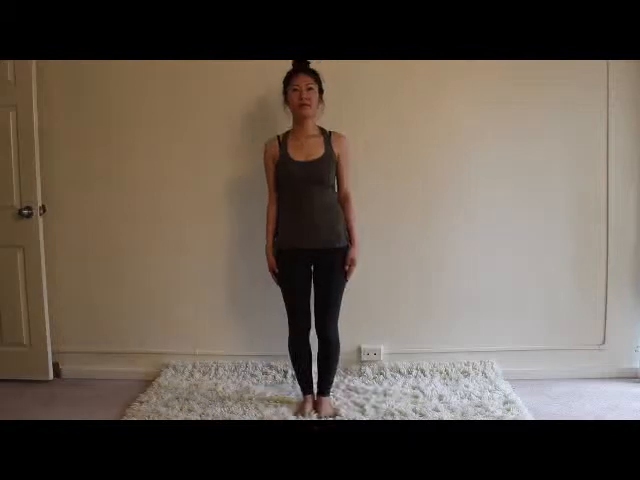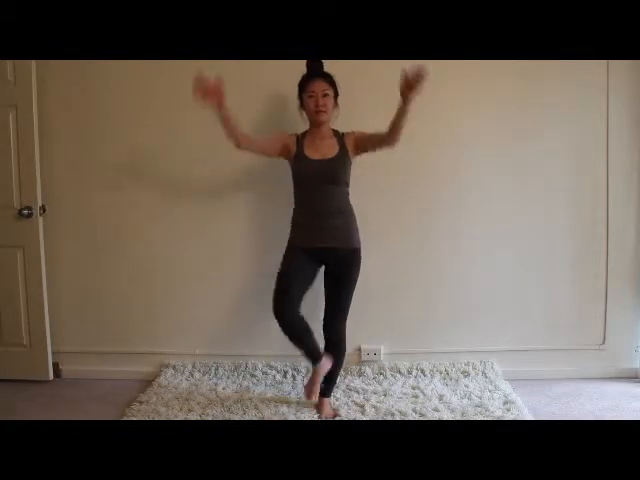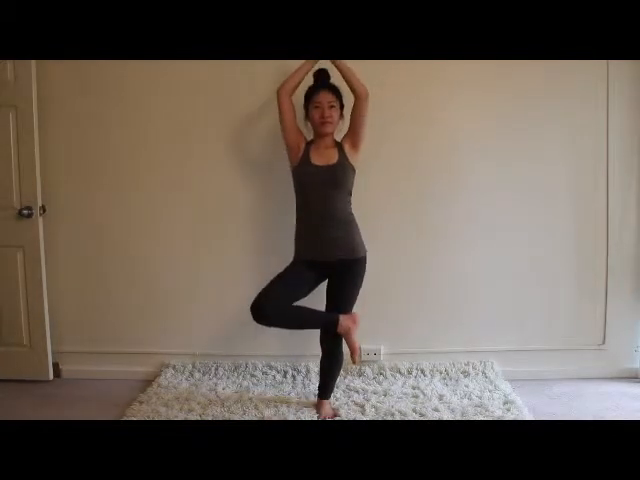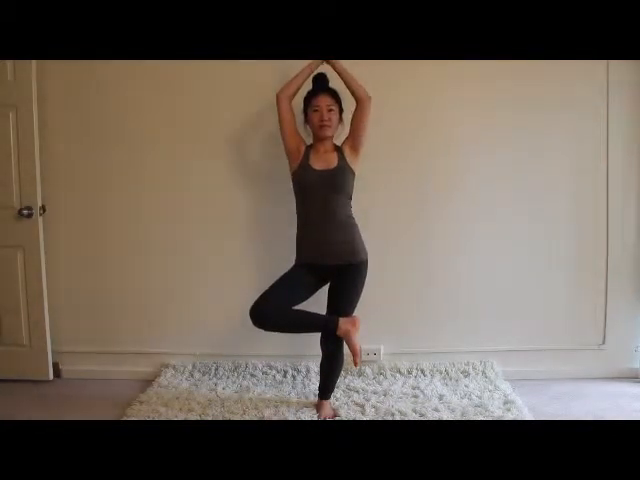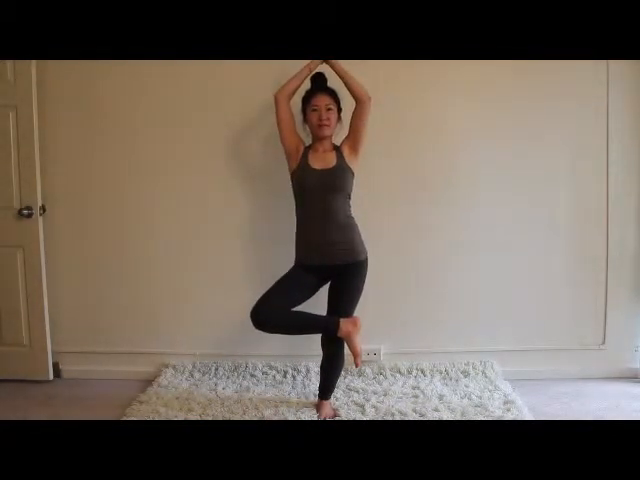
dt=0.7s
person 1, frame 1
left shoulder: (337, 143)
right shoulder: (274, 147)
left elbow: (344, 195)
right elbow: (274, 200)
left wrist: (353, 243)
right wrist: (269, 247)
left hip: (332, 245)
right hip: (291, 248)
left knee: (327, 326)
right knee: (298, 326)
left ankle: (324, 394)
right ankle: (306, 393)
person 1, frame 2
left shoulder: (351, 141)
right shoulder: (290, 143)
left elbow: (390, 138)
right elbow: (244, 142)
left wrist: (406, 100)
right wrist: (221, 108)
left hip: (345, 244)
right hip: (303, 243)
left knee: (336, 324)
right knee: (283, 307)
left ankle: (325, 396)
right ankle: (319, 360)
person 1, frame 3
left shoulder: (349, 149)
right shoulder: (298, 149)
left elbow: (363, 95)
right elbow: (283, 93)
left wrist: (334, 60)
right wrist: (312, 61)
left hip: (349, 255)
right hip: (308, 257)
left knee: (330, 337)
right knee: (262, 309)
left ankle: (324, 399)
right ankle: (341, 321)
person 1, frame 4
left shoulder: (349, 153)
right shoulder: (298, 154)
left elbow: (365, 100)
right elbow: (282, 98)
left wrist: (334, 63)
right wrist: (314, 64)
left hip: (350, 258)
right hip: (309, 261)
left knee: (331, 339)
right knee: (262, 313)
left ankle: (324, 400)
right ankle: (341, 324)
person 1, frame 5
left shoulder: (348, 153)
right shoulder: (297, 154)
left elbow: (364, 99)
right elbow: (281, 98)
left wrist: (333, 63)
right wrist: (312, 65)
left hip: (350, 258)
right hip: (309, 261)
left knee: (332, 339)
right knee: (263, 315)
left ankle: (324, 400)
right ankle: (343, 325)
